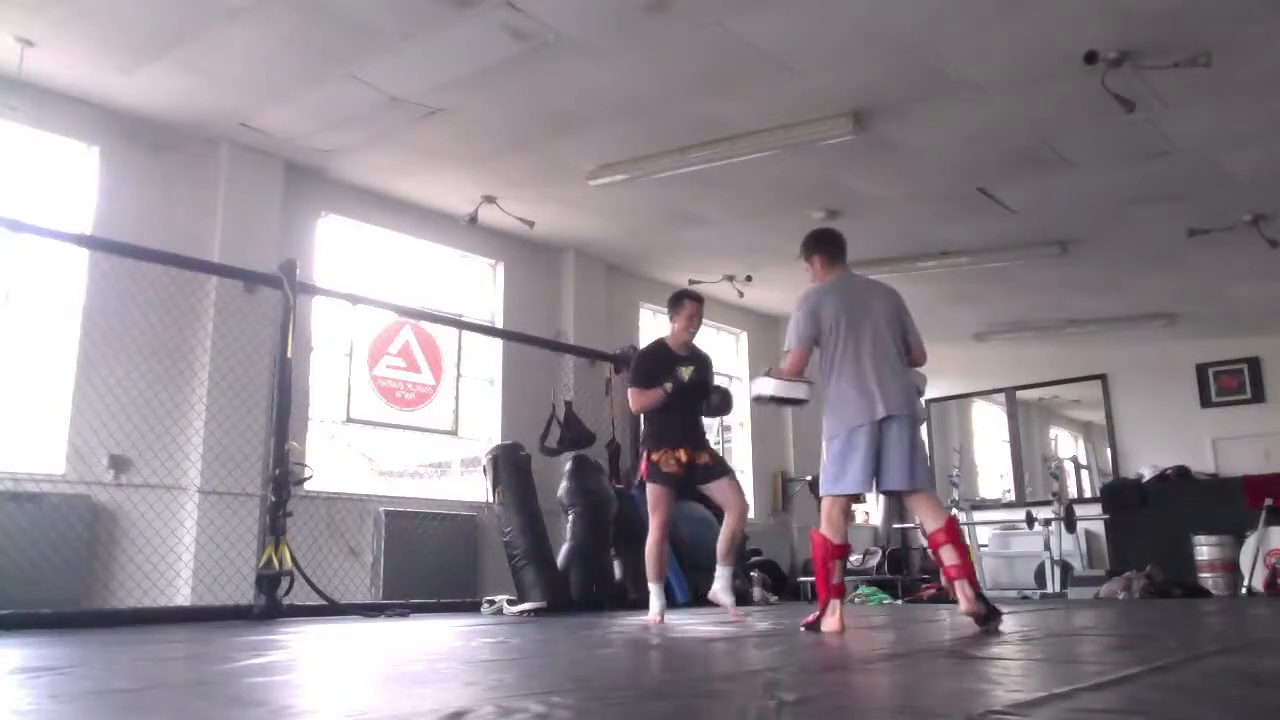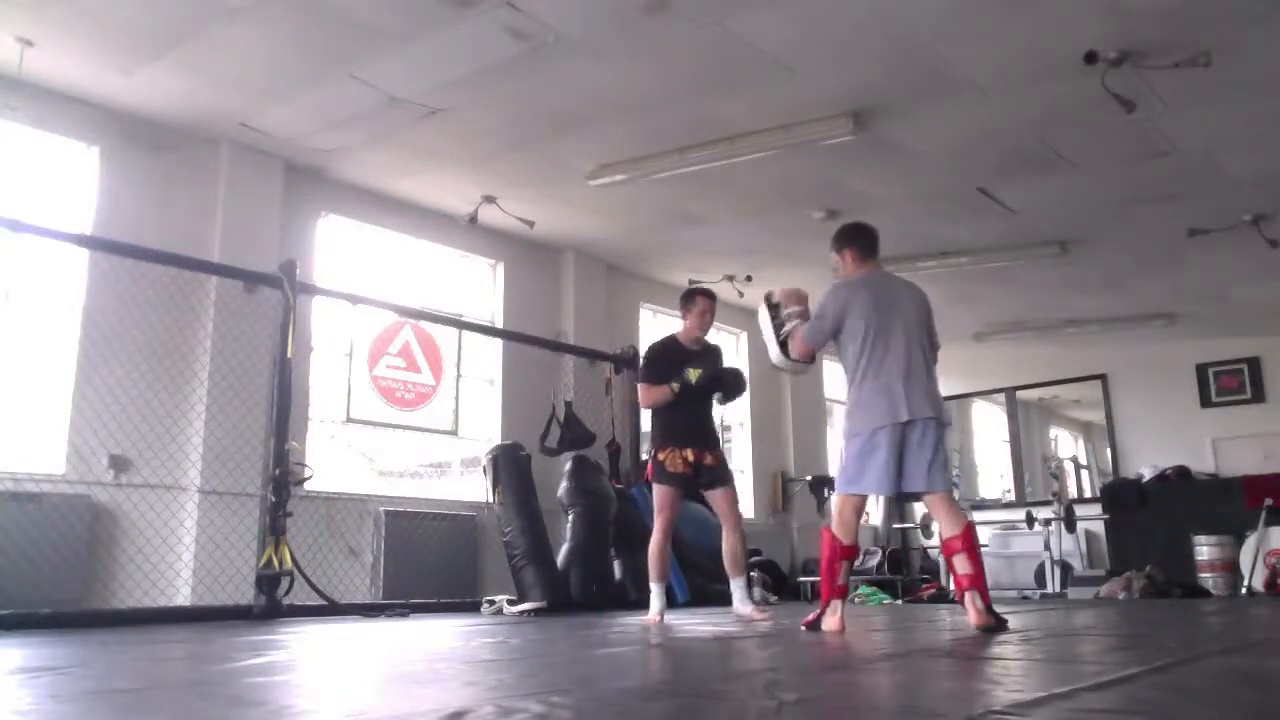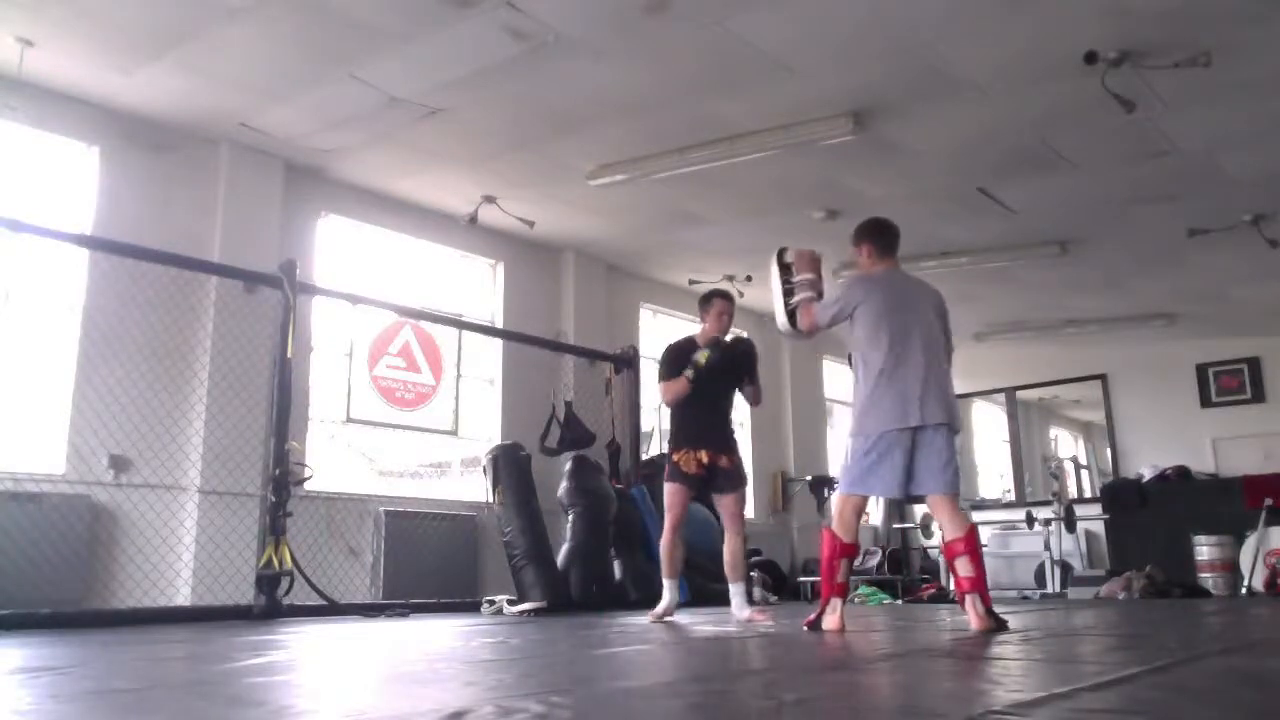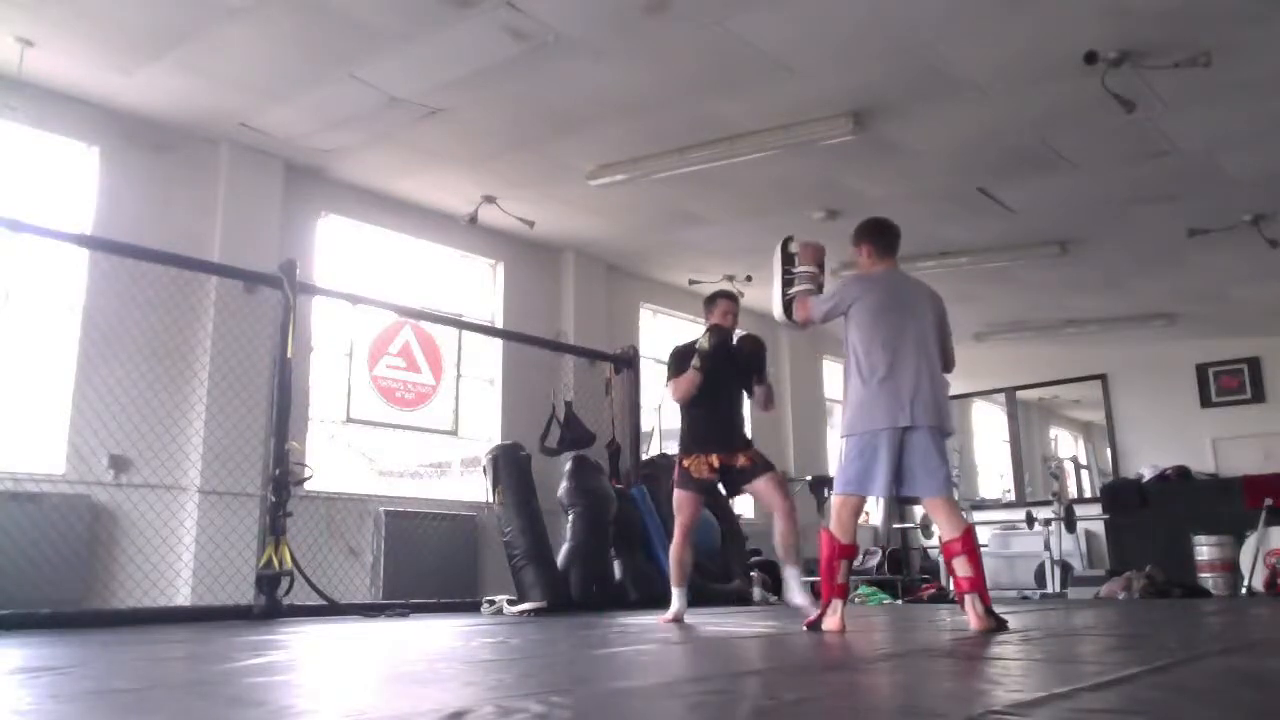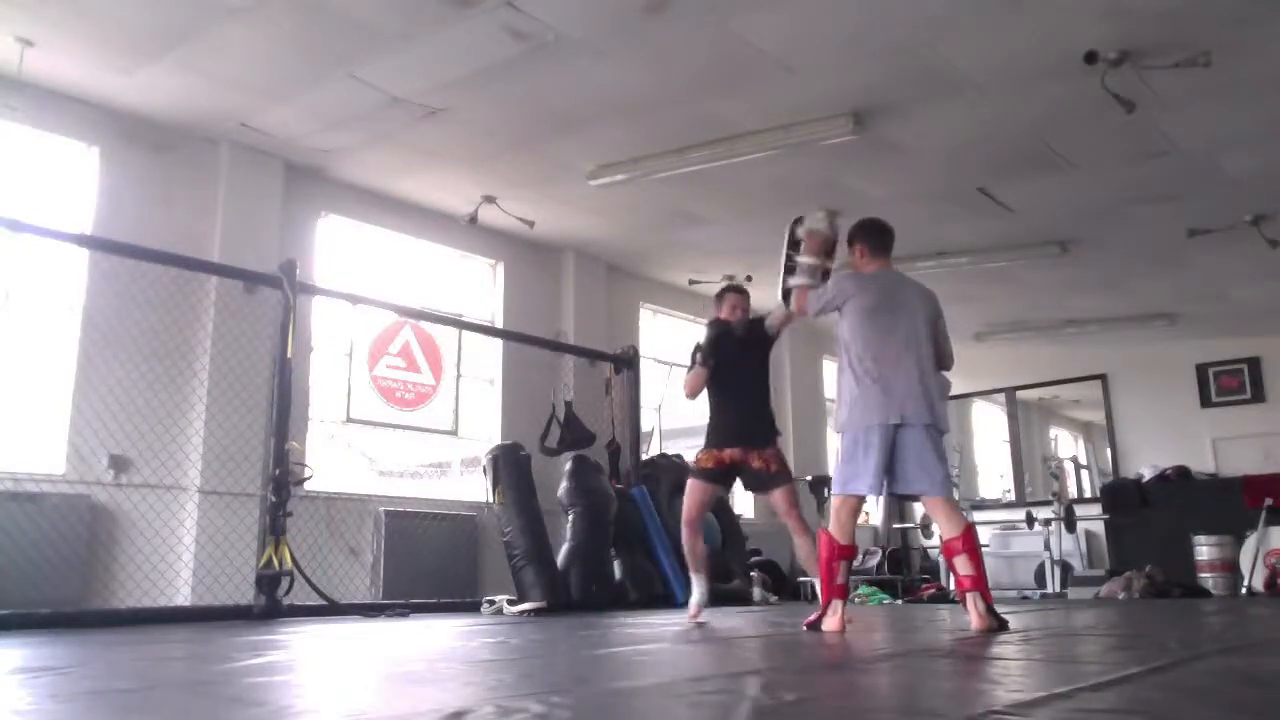
dt=0.2s
person 1, frame 1
left shoulder: (813, 298)
right shoulder: (886, 293)
left elbow: (794, 365)
right elbow: (918, 356)
left wrist: (777, 374)
left hip: (848, 413)
right hip: (898, 408)
left knee: (834, 507)
right knee: (922, 498)
left ankle: (830, 609)
right ankle: (967, 591)
person 1, frame 2
left shoulder: (844, 292)
right shoulder: (914, 293)
left elbow: (801, 351)
left wrist: (793, 311)
left hip: (871, 414)
right hip: (922, 410)
left knee: (846, 507)
right knee: (941, 501)
left ankle: (831, 610)
right ankle: (977, 603)
person 1, frame 3
left shoulder: (858, 287)
right shoulder: (931, 294)
left elbow: (806, 323)
left wrist: (806, 276)
left hip: (880, 416)
right hip: (933, 413)
left knee: (847, 507)
right knee: (946, 505)
left ankle: (831, 608)
right ankle: (977, 605)
person 1, frame 4
left shoulder: (856, 286)
right shoulder: (929, 296)
left elbow: (802, 314)
right elbow: (948, 362)
left wrist: (807, 268)
left hip: (872, 416)
right hip: (925, 415)
left knee: (844, 508)
right knee: (942, 506)
left ankle: (832, 609)
right ankle: (976, 605)
person 1, frame 5
left shoulder: (849, 285)
right shoulder: (923, 295)
left elbow: (800, 305)
right elbow: (946, 361)
left wrist: (810, 258)
left hip: (866, 416)
right hip: (918, 414)
left knee: (843, 508)
right knee: (942, 505)
left ankle: (832, 609)
right ankle: (978, 604)
person 2, frame 1
left shoulder: (702, 359)
right shoulder: (649, 355)
right elbow: (636, 403)
right wrist: (674, 382)
left hip: (698, 447)
right hip: (662, 449)
left knee: (738, 508)
right knee: (660, 525)
left ankle: (721, 585)
right ankle: (656, 602)
person 2, frame 2
left shoulder: (713, 353)
right shoulder: (660, 351)
right elbow: (645, 398)
left wrist: (731, 387)
right wrist: (683, 380)
left hip: (707, 447)
right hip: (670, 448)
left knee: (732, 521)
right knee: (663, 525)
left ankle: (741, 599)
right ankle: (657, 603)
person 2, frame 3
left shoulder: (732, 354)
right shoulder: (678, 352)
left elbow: (754, 401)
right elbow: (668, 396)
left wrist: (751, 374)
right wrist: (697, 365)
left hip: (723, 449)
right hip: (686, 449)
left knee: (735, 526)
right knee: (673, 523)
left ankle: (739, 604)
right ankle: (669, 596)
person 2, frame 4
left shoulder: (742, 356)
right shoulder: (684, 354)
left elbow: (765, 404)
right elbow: (679, 394)
left wrist: (758, 374)
right wrist: (702, 354)
left hip: (737, 449)
right hip: (697, 453)
left knee: (783, 505)
right knee: (683, 528)
left ankle: (793, 586)
right ankle: (678, 603)
person 2, frame 5
left shoulder: (757, 335)
right shoulder: (703, 348)
left elbow: (786, 313)
right elbow: (690, 390)
right wrist: (708, 348)
left hip: (761, 446)
right hip: (718, 447)
left knee: (794, 519)
right knee: (690, 518)
right ankle: (699, 594)
